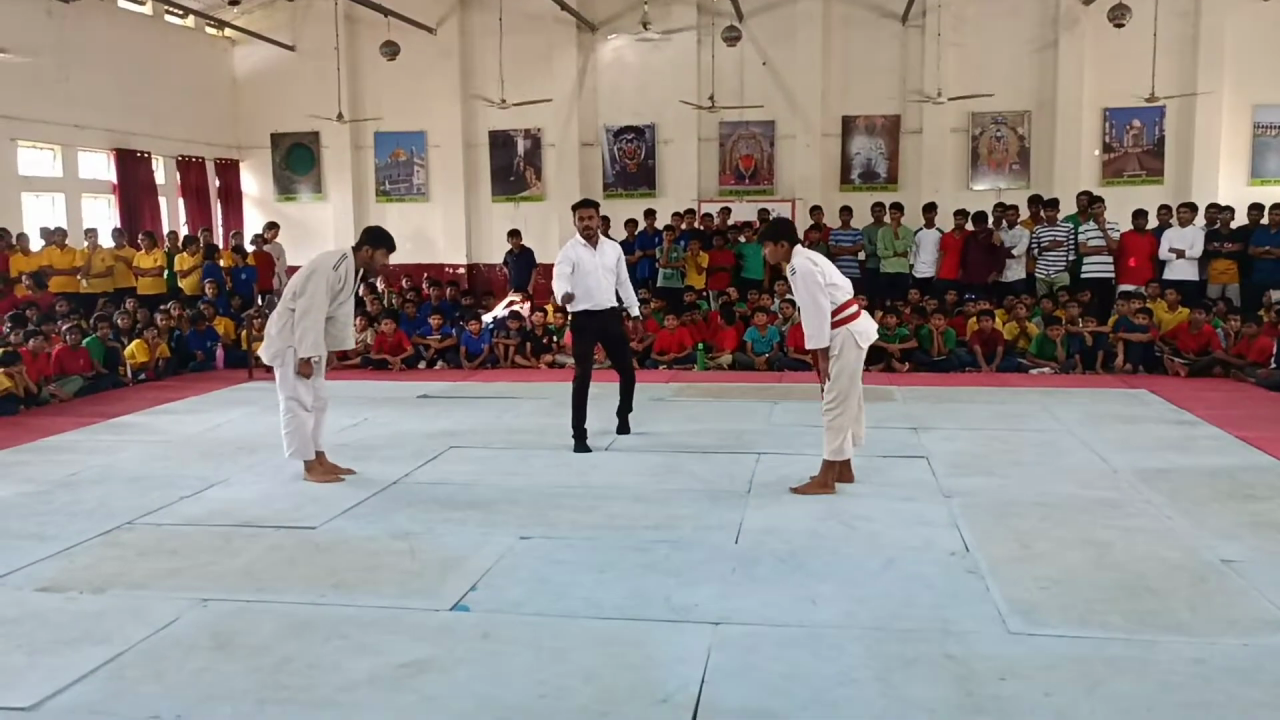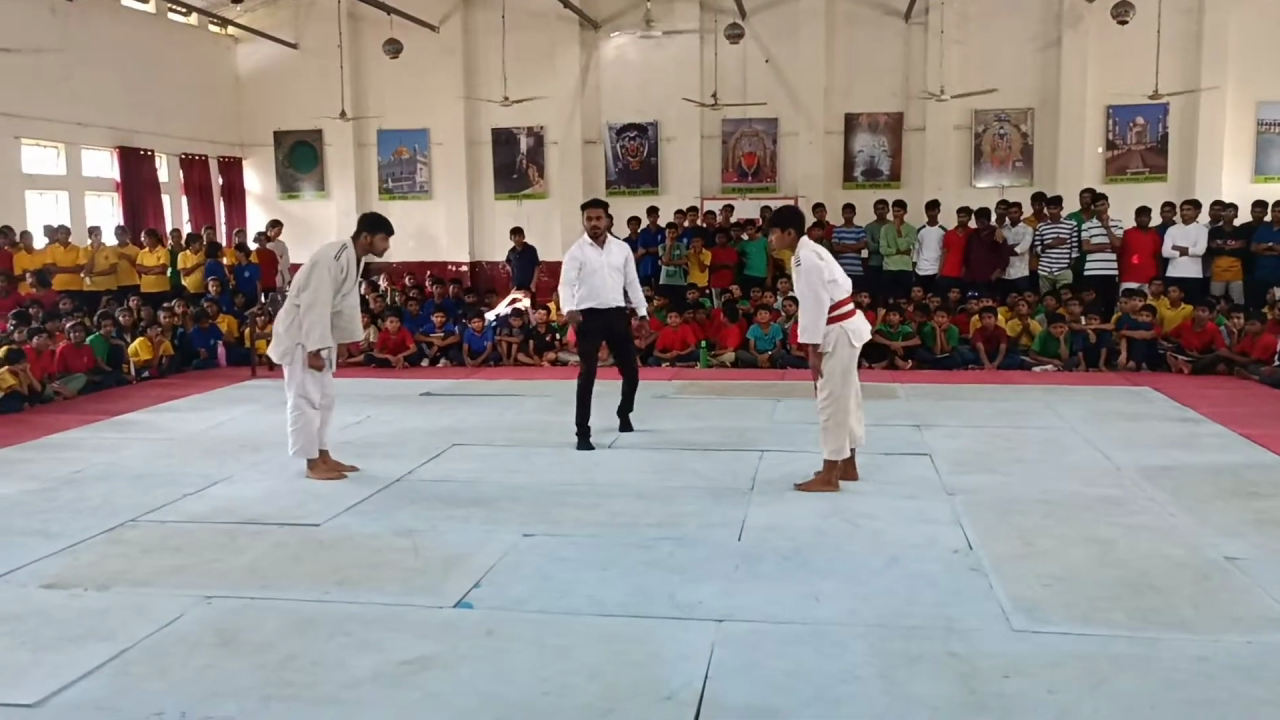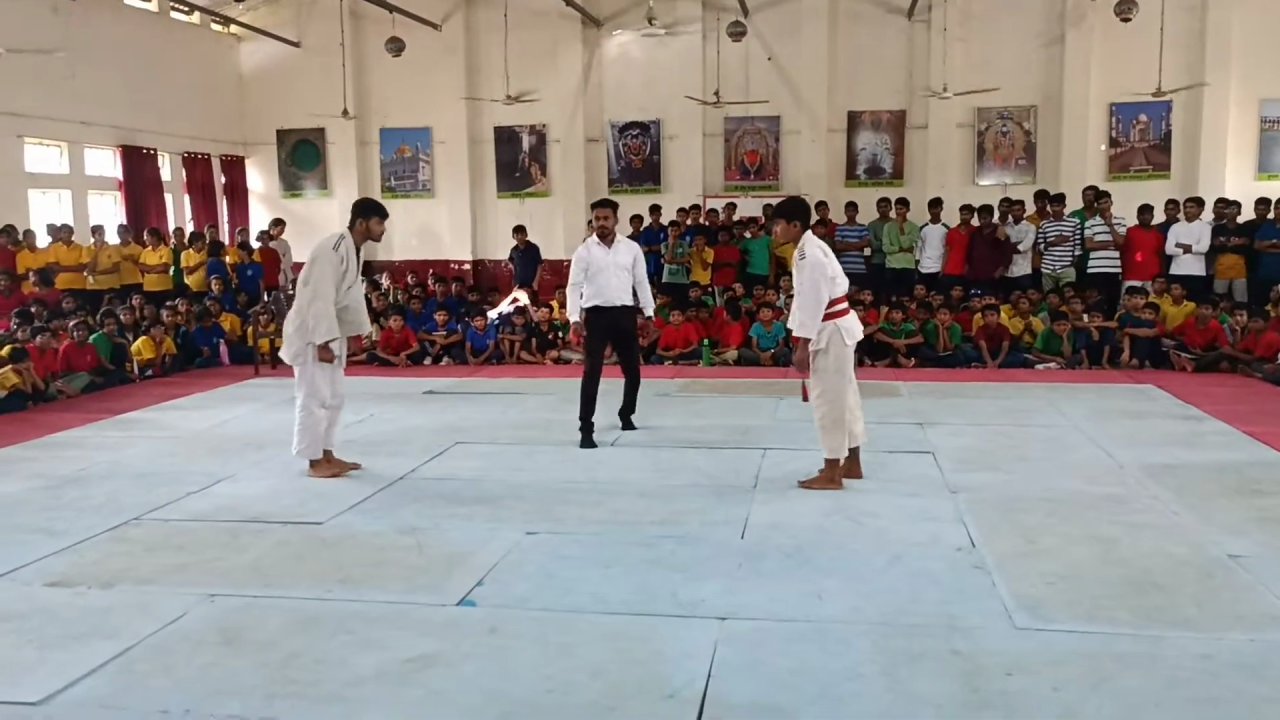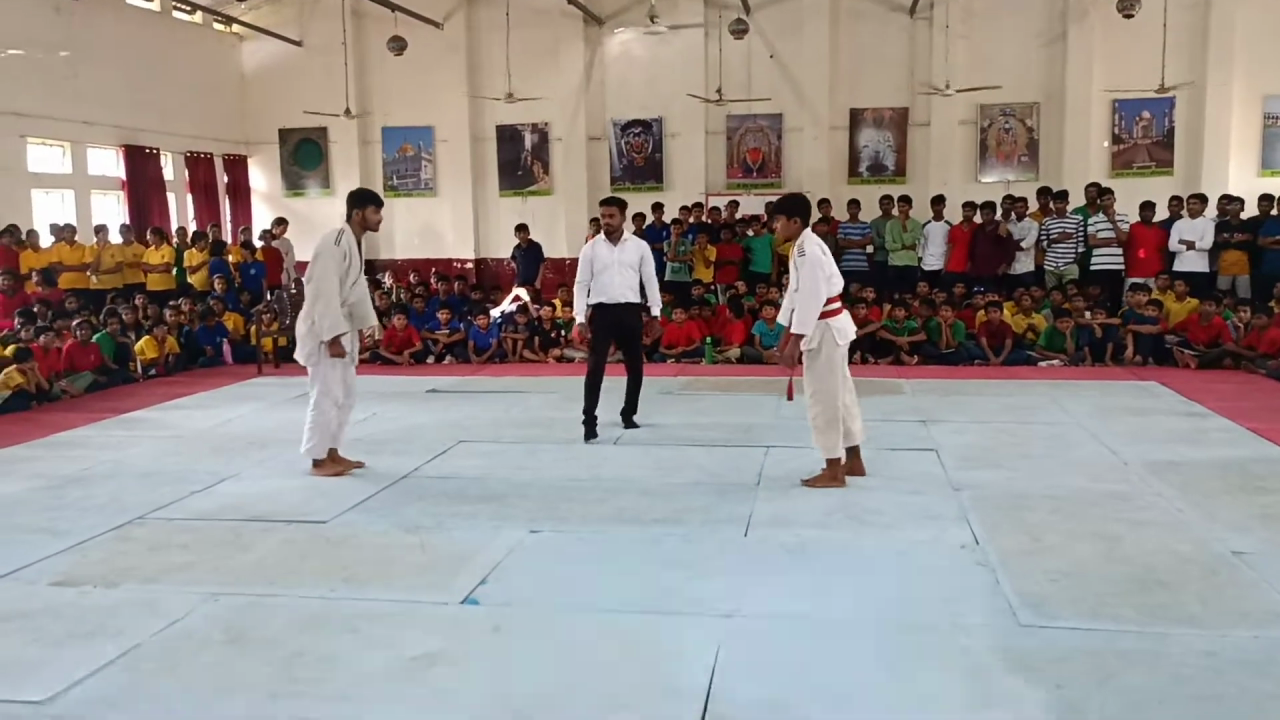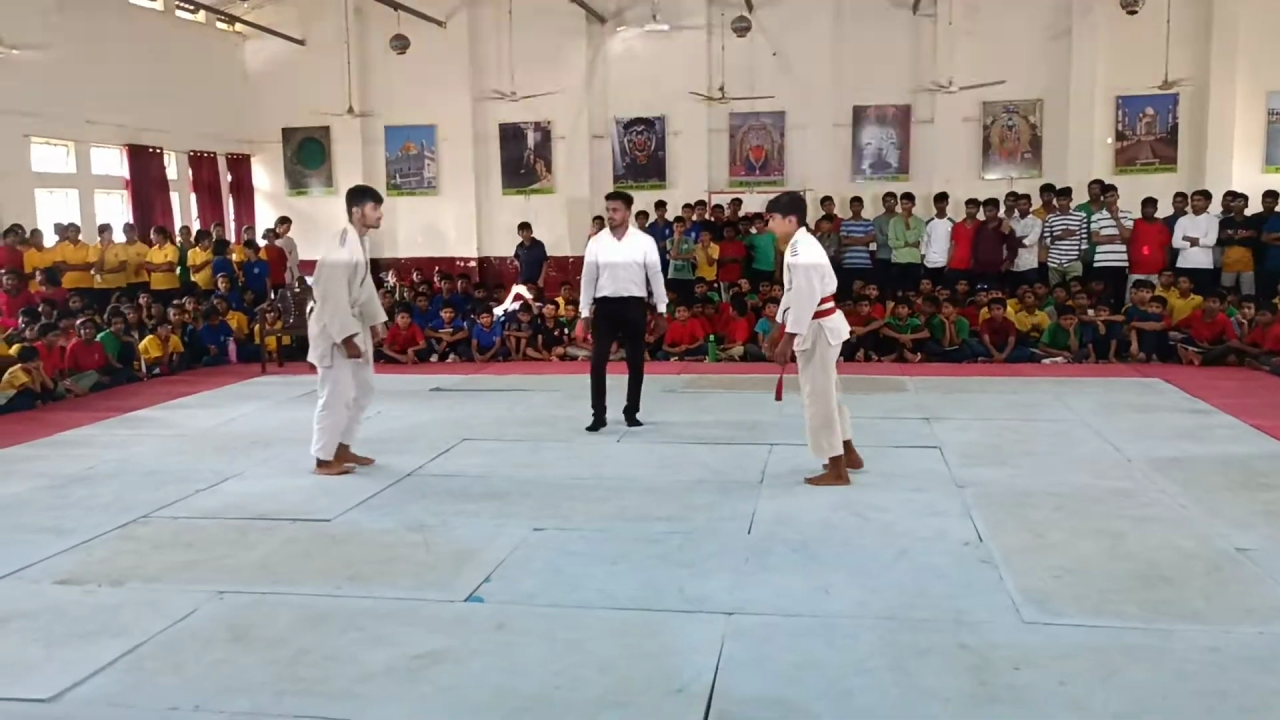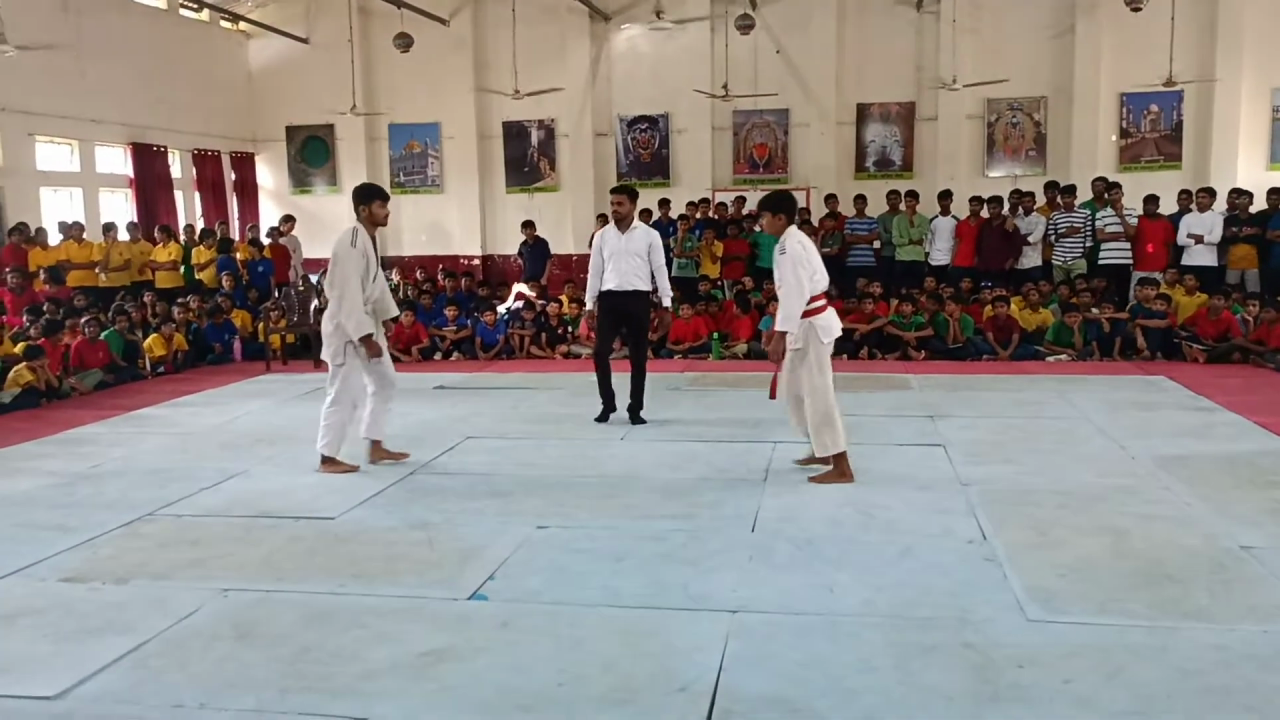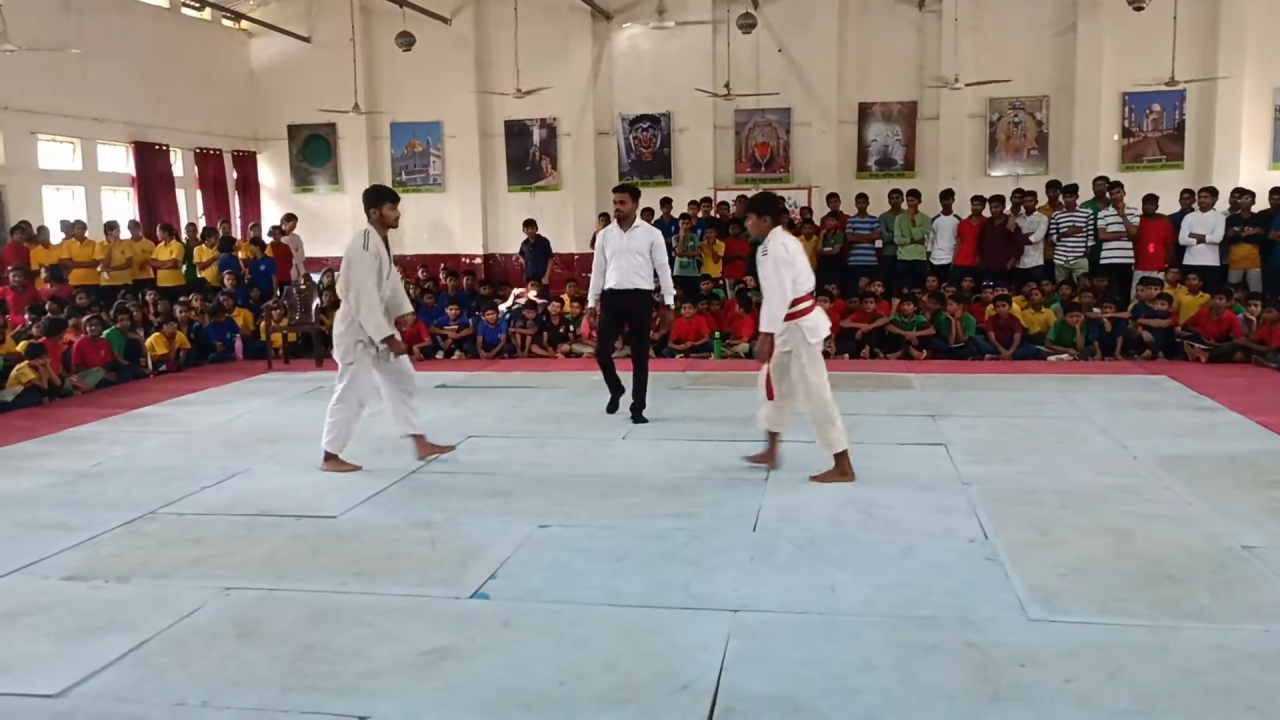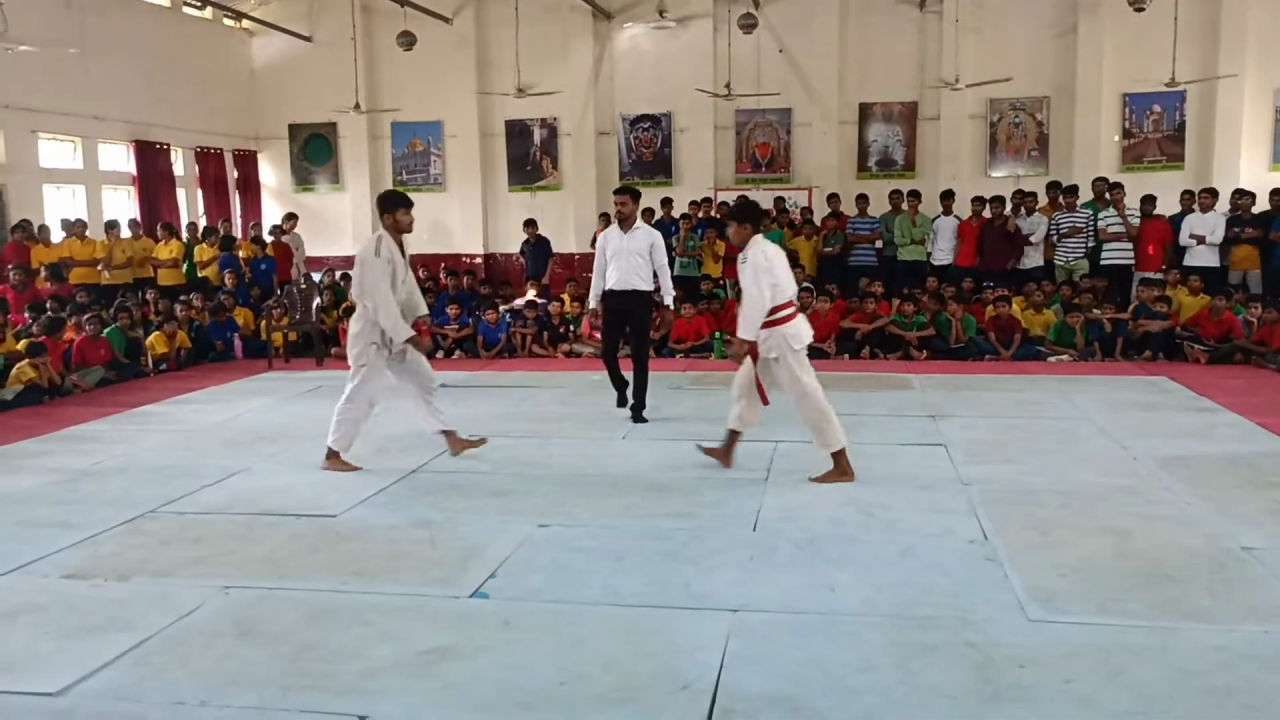
dt=0.1s
person 1, frame 1
left shoulder: (800, 266)
right shoulder: (805, 259)
left elbow: (816, 312)
left wrist: (820, 355)
right wrist: (821, 351)
left hip: (846, 333)
right hip: (849, 328)
left knee: (836, 403)
right knee: (845, 400)
left ankle: (826, 478)
right ankle: (843, 468)
person 1, frame 2
left shoulder: (805, 259)
right shoulder: (809, 252)
left elbow: (815, 307)
left wrist: (813, 350)
right wrist: (814, 346)
left hip: (840, 331)
right hip: (844, 327)
left knee: (833, 400)
right knee: (844, 397)
left ankle: (829, 475)
right ankle: (847, 465)
person 1, frame 3
left shoulder: (810, 252)
right shoulder: (808, 248)
left elbow: (813, 302)
right elbow: (804, 297)
left wrist: (802, 345)
right wrist: (798, 338)
left hip: (832, 330)
right hip: (834, 327)
left knee: (828, 398)
right knee: (842, 395)
left ankle: (831, 473)
right ankle: (851, 464)
person 1, frame 4
left shoulder: (808, 250)
right shoulder: (806, 246)
left elbow: (811, 299)
right elbow: (796, 293)
left wrist: (795, 342)
right wrist: (787, 334)
left hip: (825, 329)
right hip: (829, 326)
left knee: (822, 398)
right knee: (839, 394)
left ankle: (833, 471)
right ankle: (853, 461)
person 1, frame 5
left shoulder: (801, 249)
right shoulder: (801, 244)
left elbow: (805, 297)
right elbow: (795, 293)
left wrist: (787, 339)
right wrist: (781, 329)
left hip: (817, 328)
right hip: (819, 325)
left knee: (818, 397)
right knee: (825, 394)
left ankle: (837, 468)
right ankle: (849, 453)
person 1, frame 6
left shoulder: (790, 247)
right shoulder: (795, 241)
left elbow: (795, 295)
left wrist: (779, 337)
right wrist: (778, 330)
left hip: (810, 326)
right hip: (812, 322)
left knee: (818, 395)
right knee: (793, 389)
left ankle: (841, 467)
right ankle: (822, 451)
person 1, frame 7
left shoulder: (771, 248)
right shoulder: (786, 241)
left elbow: (777, 295)
left wrist: (764, 336)
right wrist: (769, 333)
left hip: (796, 327)
right hip: (800, 322)
left knee: (814, 393)
right knee: (773, 383)
left ankle: (843, 466)
right ankle: (771, 451)
person 1, frame 8
left shoulder: (752, 256)
right shoulder: (768, 249)
left elbow: (757, 302)
left wrist: (741, 341)
left hip: (779, 333)
right hip: (782, 328)
left knee: (806, 396)
right knee: (744, 384)
left ankle: (842, 466)
right ankle: (727, 450)
person 2, frame 1
left shoulder: (353, 269)
right shoulder: (330, 267)
left elbow: (341, 312)
right elbow: (310, 313)
left wrist: (332, 348)
right wrist: (306, 357)
left hip: (312, 335)
right hip: (290, 332)
left knee: (317, 399)
right knee: (298, 400)
left ankle: (320, 459)
right ankle: (310, 466)
person 2, frame 2
left shoulder: (354, 259)
right shoulder: (332, 258)
left elbow: (347, 304)
right elbow: (315, 306)
left wrist: (342, 342)
right wrist: (314, 350)
left hip: (317, 328)
right hip: (298, 329)
left knee: (324, 397)
right knee: (305, 397)
left ankle: (323, 457)
right ankle: (313, 463)
person 2, frame 3
left shoulder: (354, 250)
right shoulder: (332, 249)
left elbow: (353, 295)
right elbow: (319, 299)
left wrist: (354, 333)
right wrist: (325, 343)
left hip: (331, 329)
right hip: (310, 330)
left knee: (333, 397)
right knee: (314, 397)
left ankle: (327, 455)
right ankle: (315, 462)
person 2, frame 4
left shoulder: (355, 243)
right shoulder: (334, 245)
right elbow: (323, 295)
left wrist: (361, 327)
right wrist: (333, 338)
left hip: (341, 326)
right hip: (322, 328)
left knee: (345, 395)
right knee: (326, 396)
left ankle: (332, 453)
right ankle: (318, 461)
person 2, frame 5
left shoulder: (360, 242)
right shoulder: (340, 245)
right elbow: (333, 297)
left wrist: (374, 323)
right wrist: (349, 339)
left hip: (353, 325)
right hip: (333, 330)
left knee: (362, 390)
right knee: (335, 396)
left ankle: (341, 450)
right ankle: (323, 460)
person 2, frame 6
left shoulder: (369, 240)
right shoulder: (350, 245)
right elbow: (347, 296)
left wrist: (386, 318)
right wrist: (366, 338)
left hip: (366, 323)
right hip: (346, 328)
left knee: (384, 383)
right knee: (343, 394)
left ankle: (376, 447)
right ankle: (328, 458)
person 2, frame 7
left shoulder: (382, 240)
right shoulder: (362, 247)
right elbow: (364, 299)
left wrist: (404, 314)
right wrist: (389, 337)
left hip: (379, 325)
right hip: (358, 329)
left knee: (402, 383)
right knee: (352, 393)
left ankle: (420, 443)
right ankle: (330, 456)
person 2, frame 8
left shoulder: (398, 245)
right shoulder: (375, 253)
right elbow: (379, 303)
left wrist: (419, 316)
right wrist: (410, 338)
left hip: (395, 328)
right hip: (374, 331)
left knee: (424, 382)
right knee: (361, 394)
left ankle: (452, 440)
right ankle: (333, 455)
person 3, frame 1
left shoulder: (614, 248)
right shoulder: (569, 251)
left elbow: (623, 282)
right elbow: (559, 280)
left wrist: (635, 313)
right wrist: (563, 294)
left hip: (611, 315)
right hip: (583, 318)
left knee: (627, 370)
right knee: (582, 377)
left ankle: (623, 414)
right ankle: (579, 435)
person 3, frame 2
left shoulder: (622, 248)
right shoulder: (576, 251)
left elbow: (632, 282)
right elbow: (566, 284)
left wrist: (642, 314)
right wrist: (569, 309)
left hip: (617, 315)
right hip: (589, 317)
left knee: (630, 370)
right knee: (587, 375)
left ankle: (624, 413)
right ankle: (583, 433)
person 3, frame 3
left shoulder: (632, 248)
right shoulder: (584, 250)
left elbow: (641, 282)
right elbow: (574, 286)
left wrist: (649, 313)
right wrist: (575, 318)
left hip: (625, 313)
right hip: (596, 315)
left knee: (632, 369)
right knee: (591, 371)
left ankle: (626, 414)
right ankle: (586, 429)
person 3, frame 4
left shoulder: (640, 246)
right shoulder: (591, 248)
left elbow: (650, 280)
right elbow: (581, 284)
left wrist: (655, 313)
right wrist: (580, 317)
left hip: (630, 311)
right hip: (602, 312)
left knee: (635, 368)
right knee: (595, 367)
left ankle: (628, 413)
right ankle: (589, 422)
person 3, frame 5
left shoulder: (645, 241)
right shoulder: (596, 242)
left elbow: (655, 276)
right elbow: (588, 278)
left wrist: (661, 309)
right wrist: (585, 311)
left hip: (634, 305)
right hip: (605, 305)
left knee: (636, 362)
right knee: (598, 360)
left ankle: (631, 411)
right ankle: (598, 414)
person 3, frame 6
left shoulder: (650, 235)
right shoulder: (602, 236)
left elbow: (660, 270)
right elbow: (594, 272)
left wrist: (666, 303)
right wrist: (590, 304)
left hip: (638, 299)
right hip: (609, 299)
left knee: (638, 358)
right knee: (600, 353)
left ankle: (635, 409)
right ankle: (608, 403)
person 3, frame 7
left shoulder: (651, 234)
right shoulder: (605, 235)
left elbow: (663, 268)
right elbow: (598, 269)
left wrist: (668, 302)
right wrist: (592, 302)
left hip: (639, 297)
right hip: (611, 298)
left knee: (639, 355)
right knee: (602, 351)
left ankle: (637, 408)
right ankle: (616, 392)
person 3, frame 8
left shoulder: (651, 235)
right shoulder: (606, 236)
left elbow: (662, 269)
right elbow: (599, 271)
left wrist: (667, 303)
right wrist: (593, 302)
left hip: (639, 298)
right hip: (612, 298)
left knee: (640, 355)
right knee: (608, 352)
left ankle: (638, 408)
right ankle: (621, 389)
